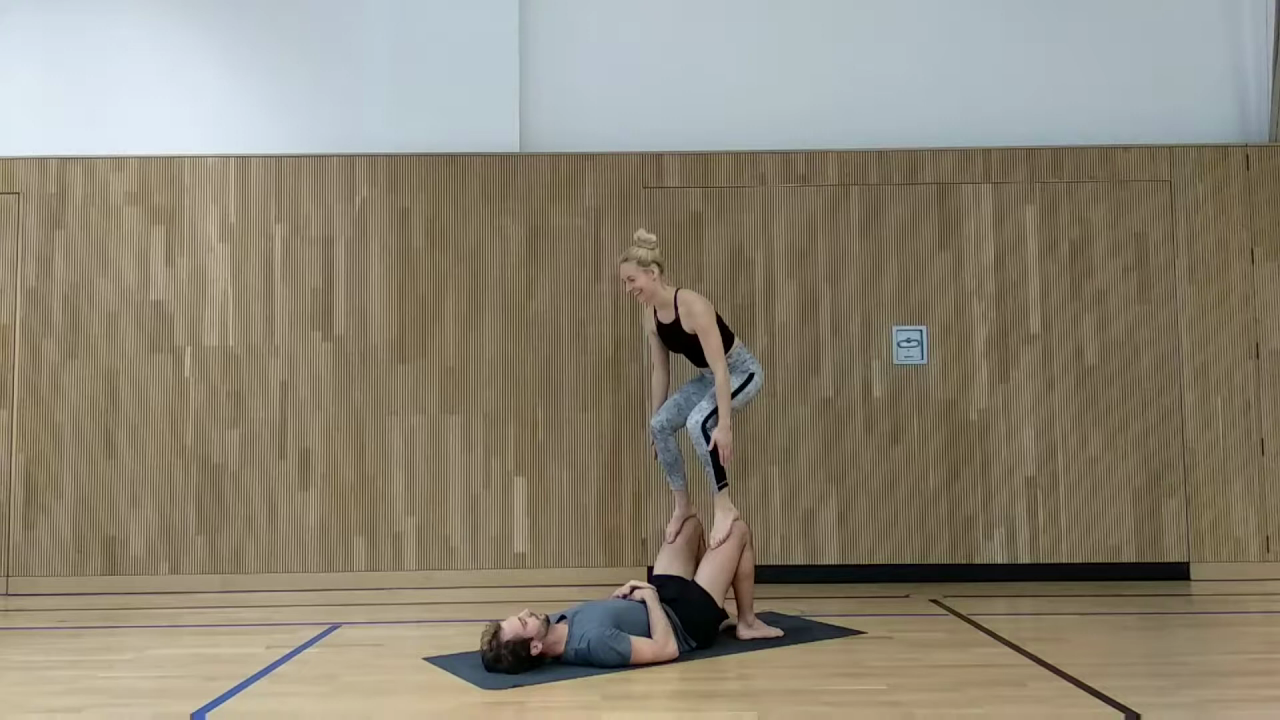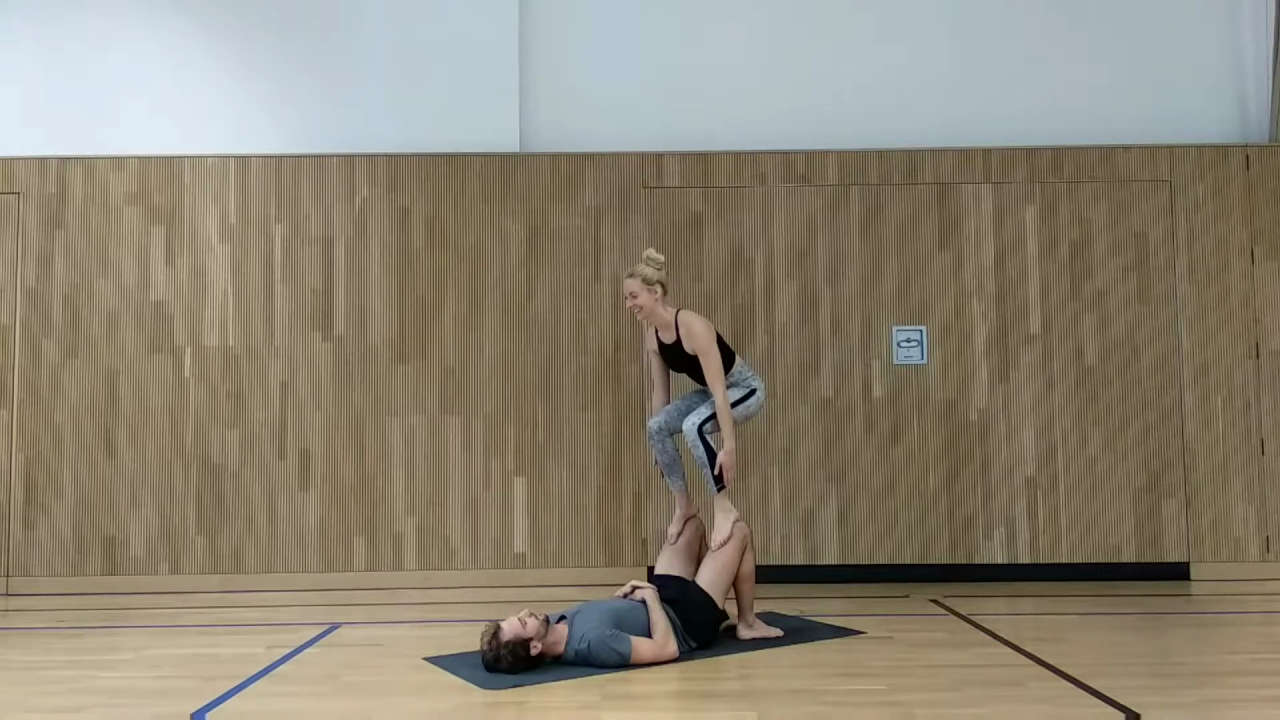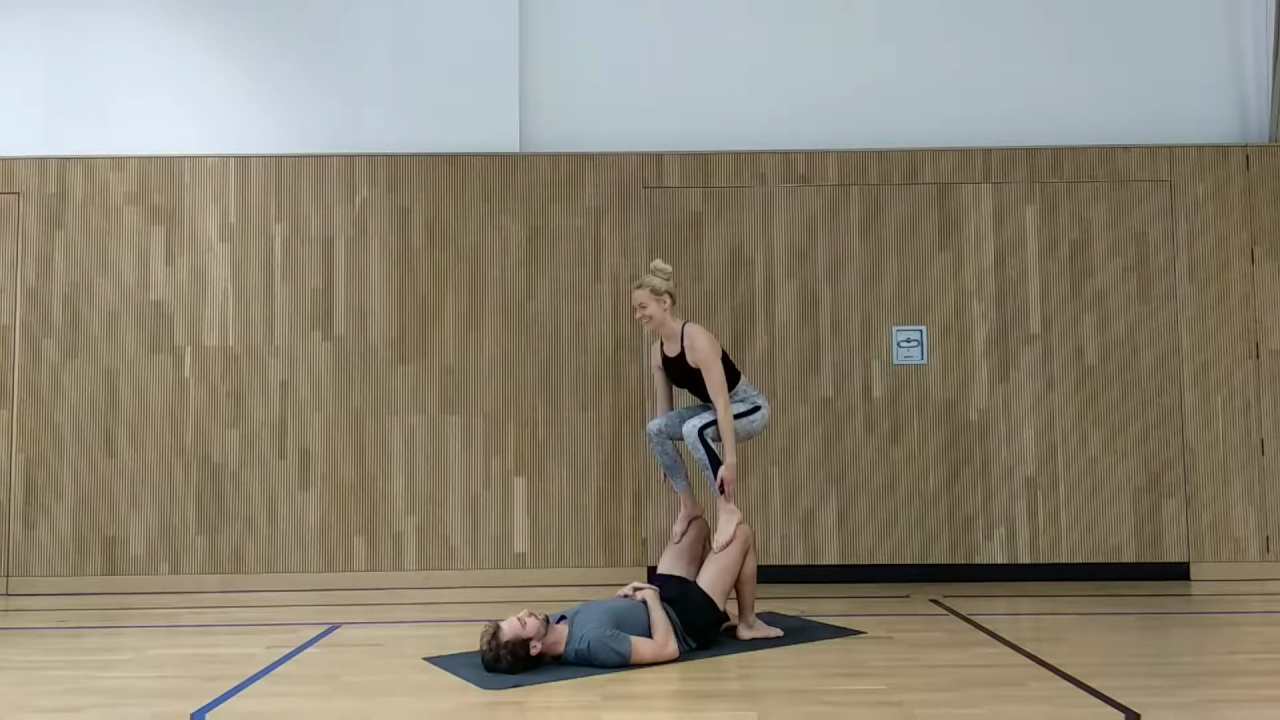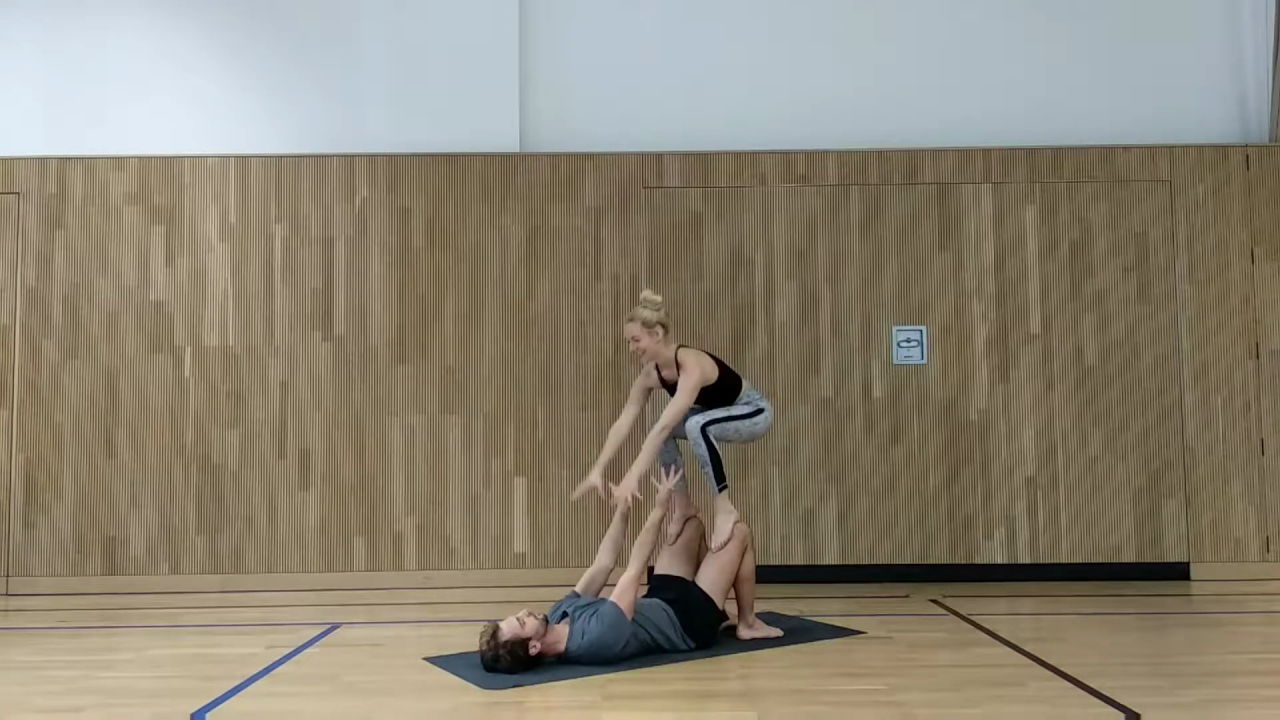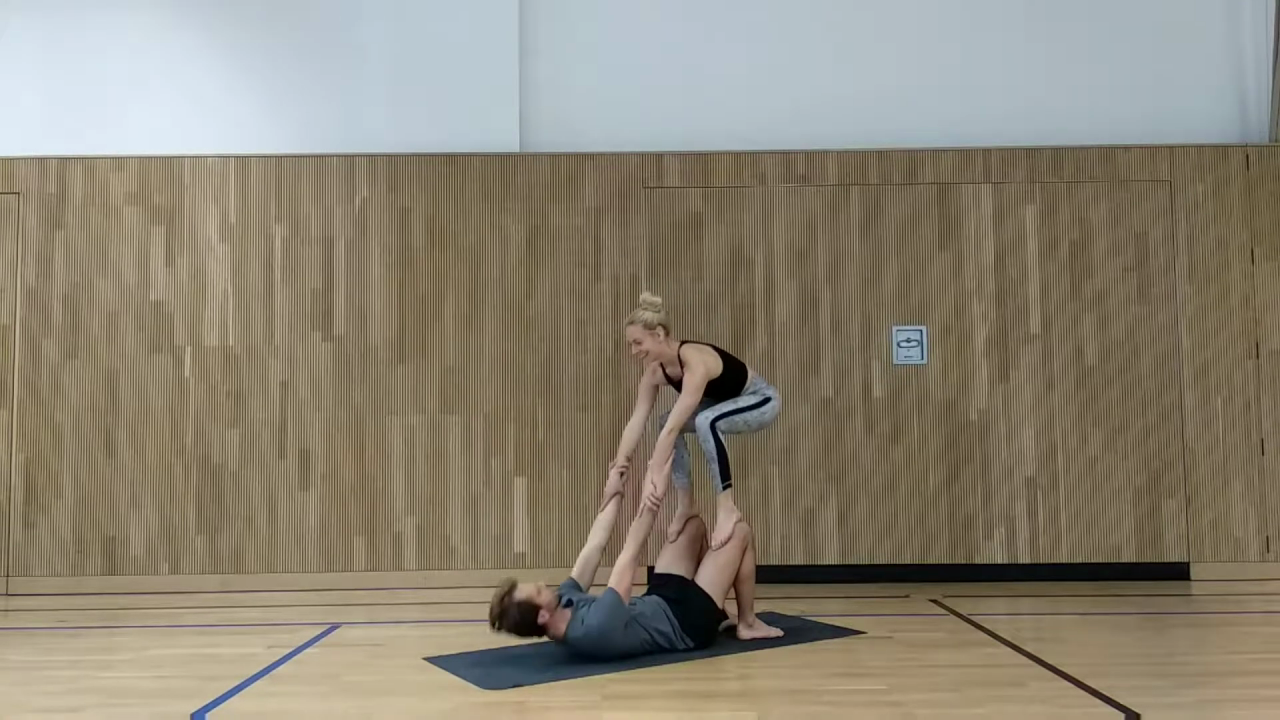
dt=1s
person 1, frame 1
left shoulder: (557, 624)
right shoulder: (592, 642)
right elbow: (667, 649)
left wrist: (617, 595)
right wrist: (650, 598)
left hip: (664, 603)
right hip: (687, 622)
left knee: (691, 523)
right knee: (738, 530)
left ankle: (717, 613)
right ankle: (747, 624)
person 1, frame 2
left shoulder: (554, 626)
right shoulder: (591, 644)
right elbow: (668, 649)
left wrist: (620, 595)
right wrist: (651, 598)
left hip: (665, 603)
right hip: (688, 623)
left knee: (694, 524)
right knee: (739, 531)
left ankle: (717, 612)
right ankle: (747, 624)
person 1, frame 3
left shoulder: (556, 625)
right shoulder: (591, 643)
right elbow: (668, 649)
left wrist: (621, 595)
right wrist: (652, 599)
left hip: (665, 605)
right hip: (689, 622)
left knee: (698, 525)
right knee: (742, 533)
left ankle: (718, 611)
right ankle: (748, 624)
person 1, frame 4
left shoulder: (559, 616)
right shoulder: (597, 638)
left elbow: (601, 566)
right elbow: (634, 571)
left wrist: (622, 508)
right wrist: (659, 509)
left hip: (662, 603)
right hip: (689, 623)
left knee: (693, 524)
right knee: (740, 532)
left ankle: (718, 613)
right ankle: (748, 624)
person 1, frame 5
left shoulder: (563, 603)
right shoulder: (595, 630)
left elbow: (594, 546)
right elbow: (629, 557)
left wrist: (614, 495)
right wrist: (652, 501)
left hip: (658, 603)
right hip: (687, 625)
left knee: (694, 525)
right knee: (740, 532)
left ankle: (716, 614)
right ankle: (748, 624)
person 2, frame 1
left shoulder: (693, 305)
right shoulder: (651, 318)
left elbow: (721, 368)
right elbow: (659, 372)
left wrist: (724, 424)
right wrist: (655, 417)
left hip: (741, 371)
right hip: (707, 377)
left knee: (697, 423)
right knee: (660, 425)
left ankle: (724, 507)
right ankle: (681, 505)
person 2, frame 2
left shoulder: (693, 327)
right shoulder: (652, 337)
left elbow: (719, 390)
right elbow: (659, 391)
left wrist: (729, 446)
right wrist: (659, 446)
left hip: (744, 387)
right hip: (711, 391)
left knee: (693, 426)
right knee: (656, 427)
left ankle: (723, 508)
right ankle: (683, 505)
person 2, frame 3
left shoulder: (697, 340)
right shoulder: (657, 351)
left elbow: (723, 404)
right elbow: (663, 408)
left wrist: (730, 460)
right wrist: (668, 463)
left hip: (749, 407)
right hip: (714, 409)
left knee: (694, 429)
right knee: (656, 429)
left ankle: (727, 509)
right ankle: (689, 505)
person 2, frame 4
left shoulder: (692, 365)
right shoulder: (649, 375)
left elbow: (664, 426)
right elbow: (623, 423)
left wrist: (633, 477)
right wrist: (596, 471)
left hip: (754, 411)
right hip: (722, 413)
left knee: (696, 425)
right knee: (662, 432)
left ankle: (725, 508)
right ankle: (683, 506)
person 2, frame 5
left shoulder: (695, 362)
right shoulder: (654, 371)
left elbow: (671, 429)
right elbow: (636, 422)
right wrist: (617, 470)
left hip: (761, 400)
right hip: (728, 401)
left knee: (706, 421)
right knee: (670, 422)
left ankle: (727, 509)
right ankle: (685, 506)
